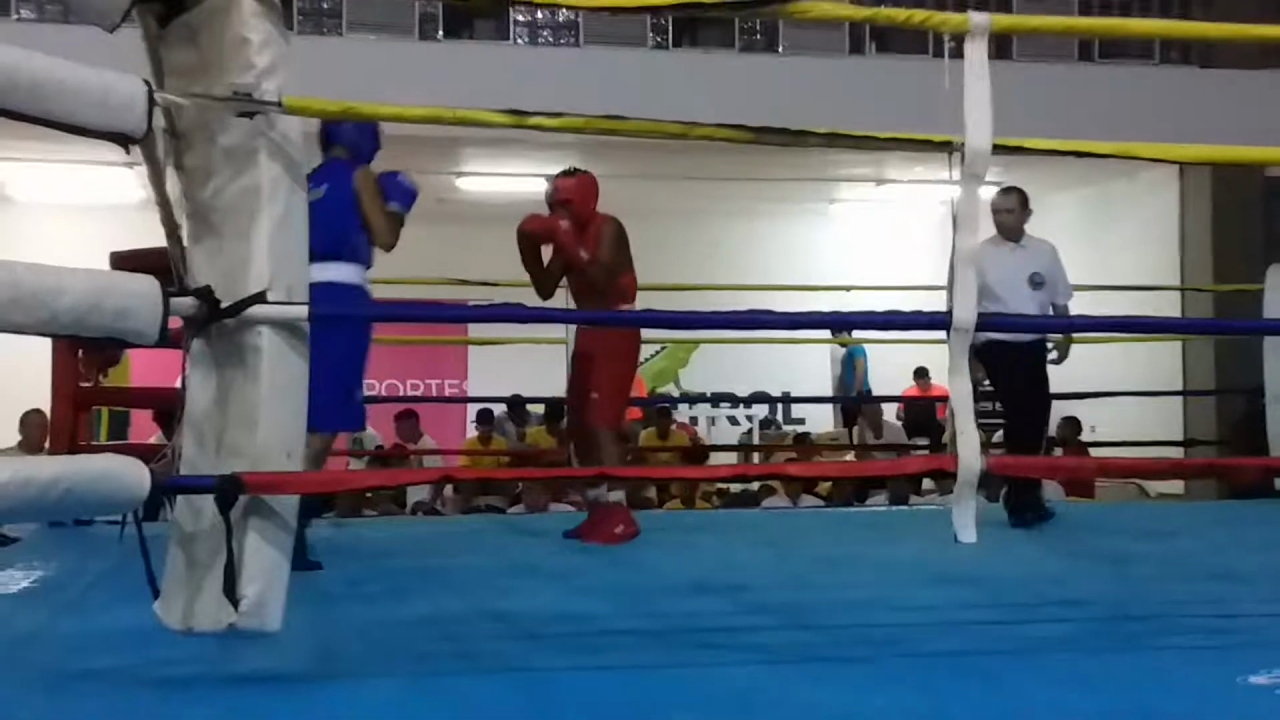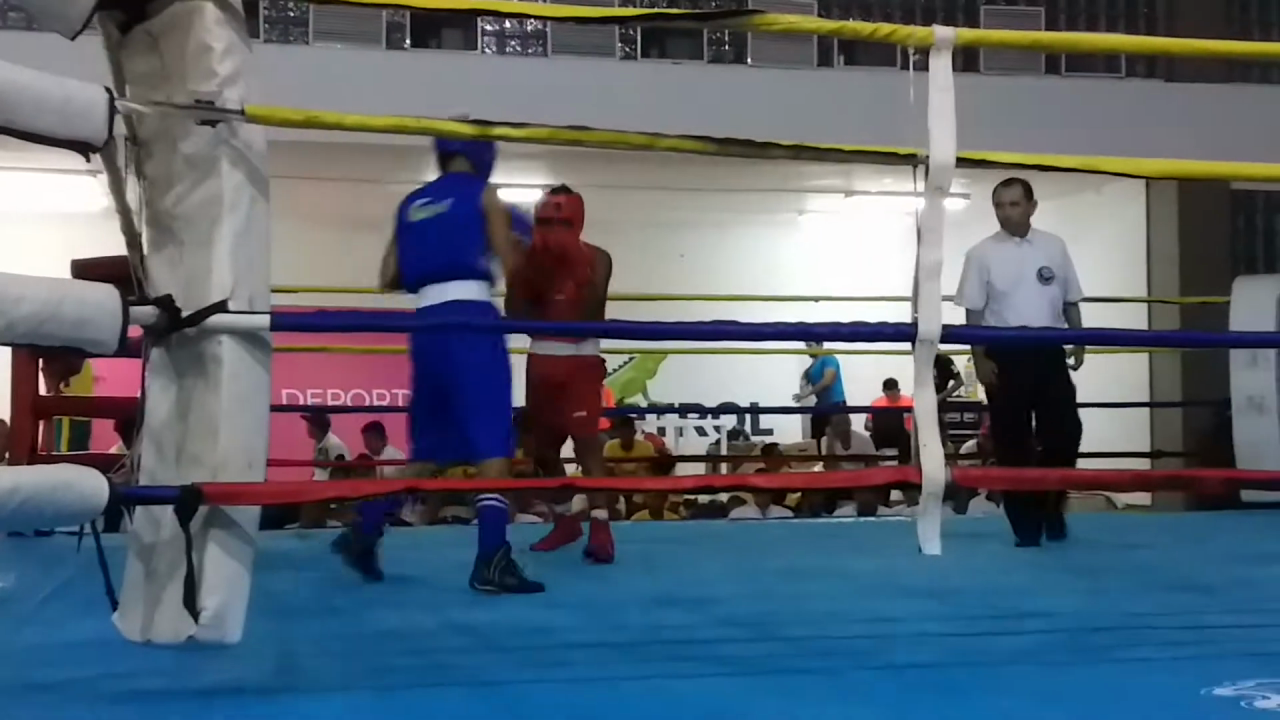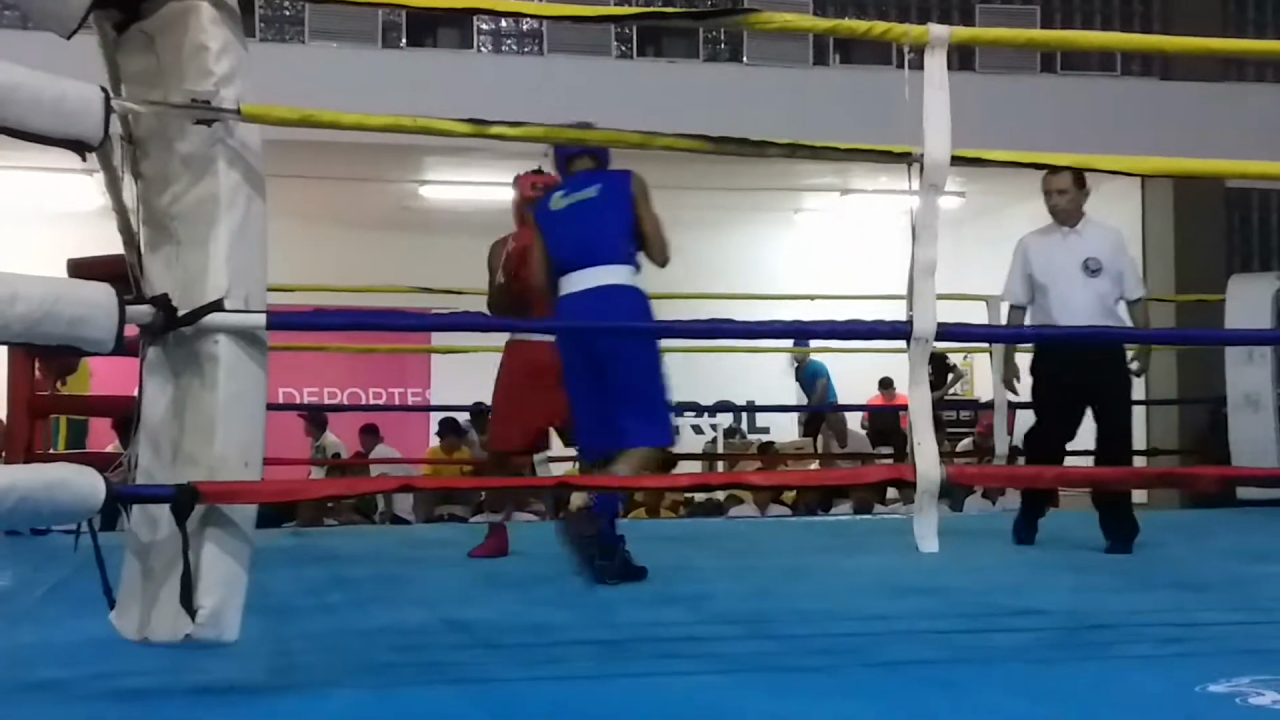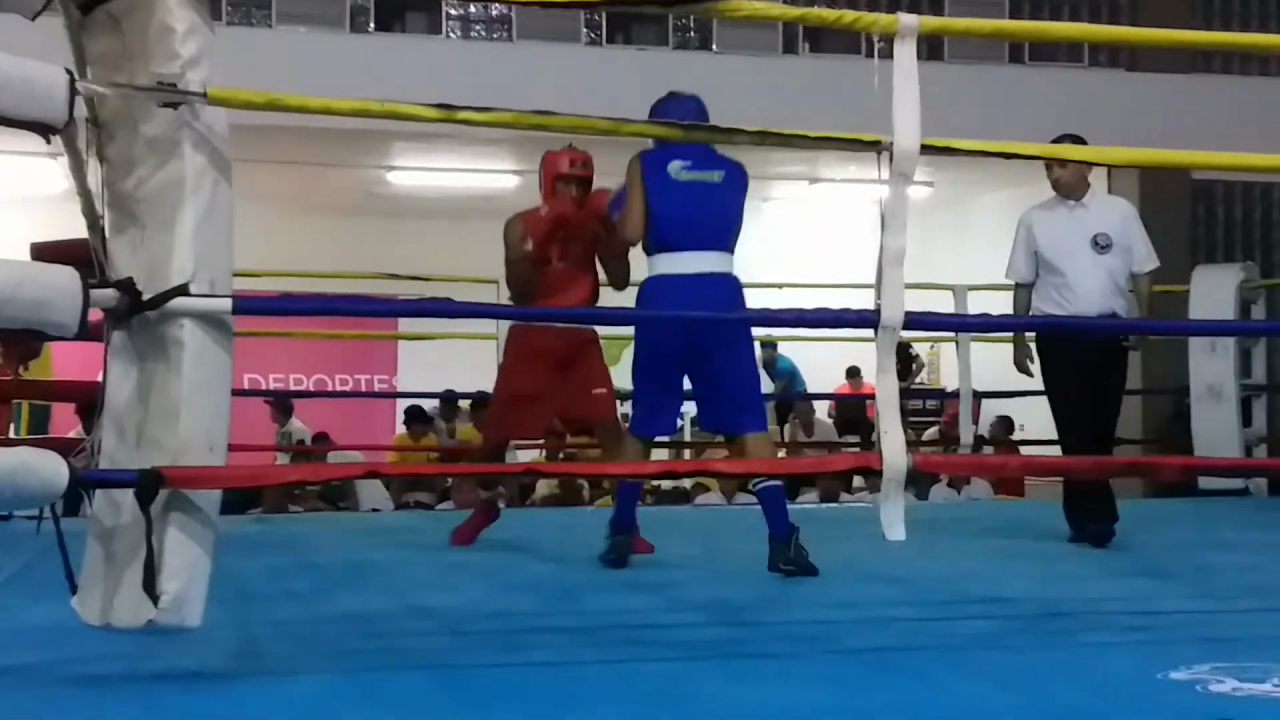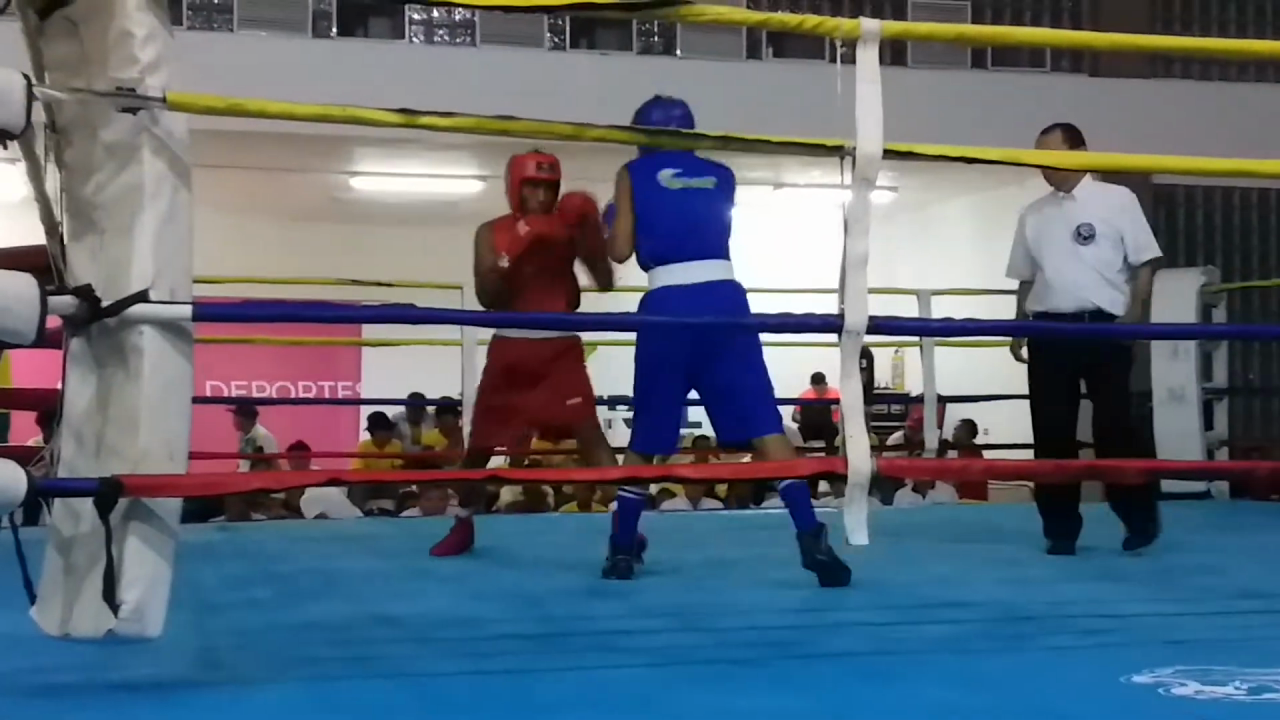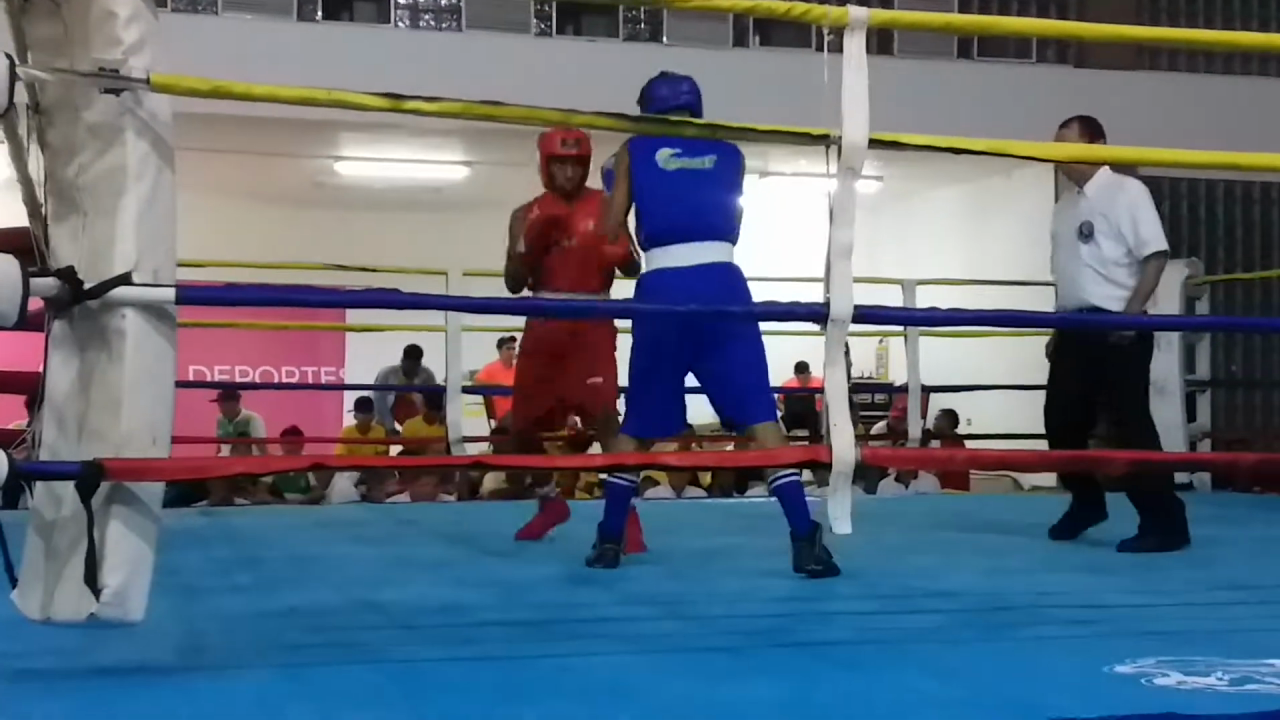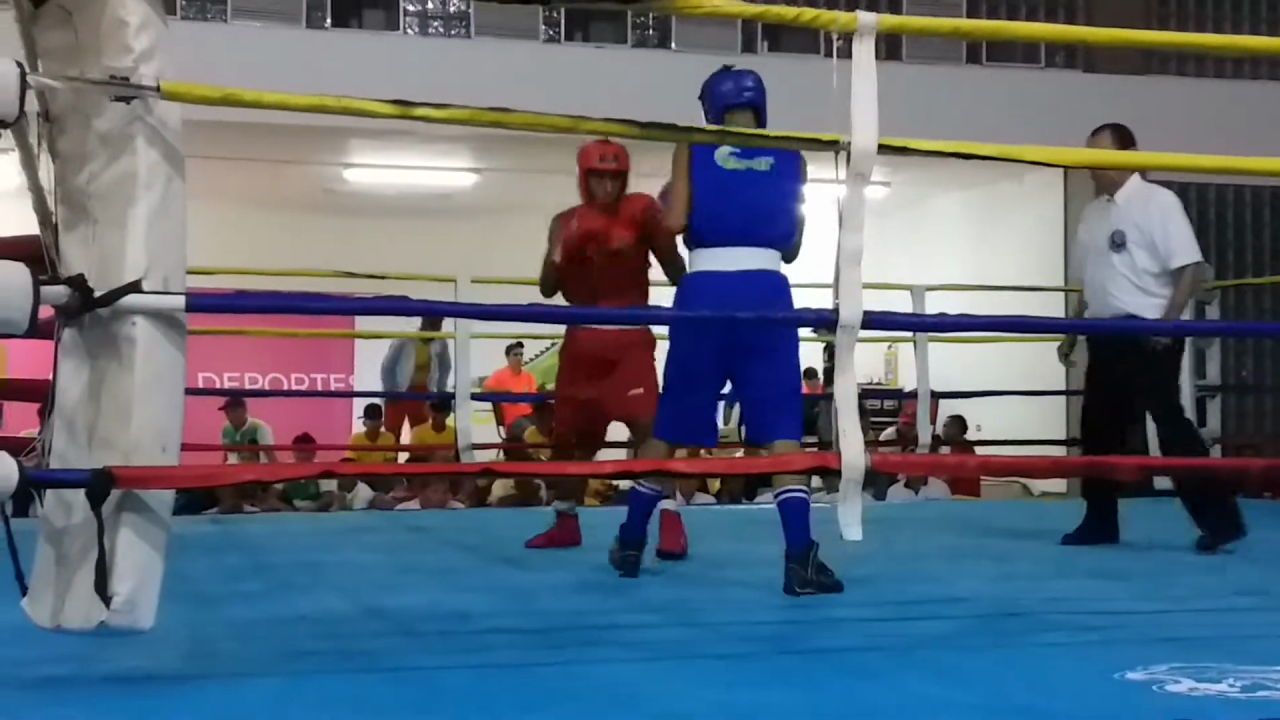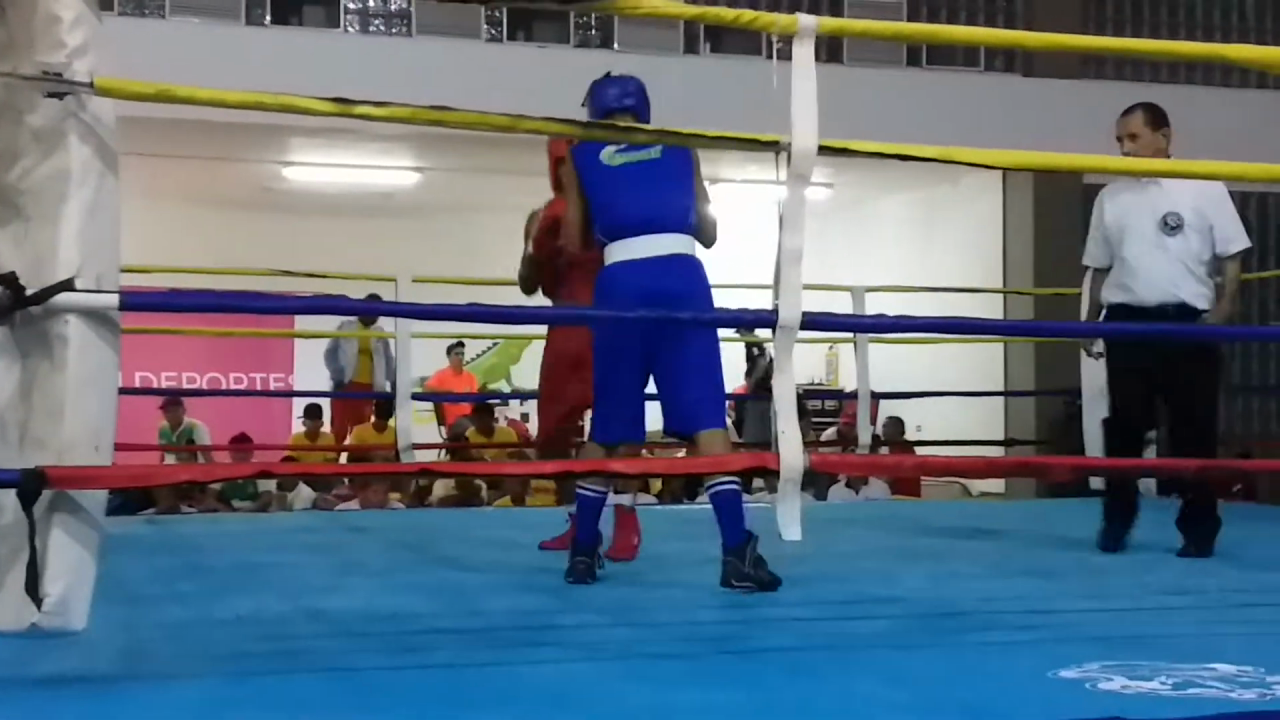
dt=0.5s
person 1, frame 1
left shoulder: (306, 187)
right shoulder: (359, 176)
right elbow: (386, 240)
right wrist: (397, 209)
left hip: (310, 301)
right hip: (344, 300)
left knee: (326, 419)
right knee: (328, 421)
person 1, frame 2
left shoulder: (411, 203)
right shoulder: (482, 195)
left elbow: (388, 278)
right elbow: (510, 264)
right wrist: (515, 244)
left hip: (427, 323)
right hip: (470, 320)
left knee: (430, 450)
right knee: (494, 443)
left ankle: (363, 534)
right ankle: (493, 560)
person 1, frame 3
left shoulder: (545, 206)
right shoulder: (626, 183)
left elbow: (539, 277)
right elbow: (659, 254)
left hip: (571, 312)
right hip: (620, 307)
left knee: (598, 441)
right knee: (649, 431)
left ankle: (608, 551)
right ankle: (593, 521)
person 1, frame 4
left shoulder: (644, 164)
right shoulder: (735, 172)
left elbow: (631, 234)
left wrist: (624, 213)
left hip: (662, 295)
right hip: (719, 294)
left knee: (644, 422)
right knee: (750, 421)
left ankle: (621, 533)
right ankle: (782, 542)
person 1, frame 5
left shoulder: (633, 174)
right shoulder: (722, 177)
left elbow: (621, 251)
left wrist: (619, 223)
left hip: (667, 306)
right hip: (723, 300)
left knee: (647, 437)
right knee: (764, 426)
left ankle: (622, 550)
right ankle: (812, 539)
person 1, frame 6
left shoulder: (634, 151)
right shoulder: (730, 156)
left elbow: (611, 230)
left wrist: (618, 189)
left hip: (662, 289)
right hip: (722, 285)
left knee: (639, 422)
right knee: (759, 415)
left ankle: (608, 540)
right ankle: (805, 538)
person 1, frame 7
left shoulder: (694, 148)
right shoulder: (790, 159)
left elbow: (673, 223)
right elbow: (791, 248)
left hip: (704, 293)
right hip: (765, 292)
left knee: (672, 425)
right knee: (783, 430)
left ankle: (631, 542)
right ankle: (800, 559)
person 1, frame 8
left shoulder: (581, 157)
right shoulder: (680, 149)
left elbow: (573, 244)
right elbow: (708, 233)
left hip: (622, 284)
right hip: (681, 279)
left knee: (608, 426)
right knee: (706, 418)
left ankle: (582, 553)
right ankle: (736, 551)
person 2, frame 1
left shoulder: (1045, 252)
right shoulder: (979, 256)
left elbow: (1059, 301)
left wrist: (1065, 338)
right wrist: (968, 354)
left hip: (1033, 348)
right hip: (997, 349)
left knee: (1034, 423)
right knee: (1021, 419)
left ankle: (1020, 501)
right ankle: (1026, 500)
person 2, frame 2
left shoulder: (1054, 246)
right shoulder: (983, 253)
left elbow: (1070, 301)
right elbow: (974, 311)
left wrist: (1079, 341)
right wrist: (979, 357)
left hip: (1049, 353)
right hip: (1005, 355)
left knee: (1065, 433)
right knee: (1013, 442)
left ankle: (1050, 511)
right ankle: (1026, 525)
person 2, frame 3
left shoulder: (1110, 238)
right shoulder: (1030, 245)
left elbow: (1133, 297)
right elbow: (1018, 306)
left wrist: (1144, 344)
right wrist: (1008, 358)
left hip: (1105, 351)
right hip: (1054, 353)
left knee: (1115, 440)
right knee: (1047, 437)
left ankle: (1119, 530)
right ankle: (1029, 517)
person 2, frame 4
left shoulder: (1120, 212)
right shoulder: (1034, 219)
left elbow: (1141, 273)
right elbow: (1023, 285)
left wrist: (1141, 319)
right wrist: (1019, 340)
left hip: (1110, 333)
right hip: (1059, 333)
left knee: (1100, 429)
right knee: (1076, 426)
left ankle: (1083, 516)
right ankle: (1095, 518)
person 2, frame 5
left shoulder: (1117, 199)
right shoulder: (1033, 215)
left elbow: (1144, 262)
right elbow: (1027, 279)
left wrist: (1134, 315)
left hip: (1105, 327)
right hip: (1051, 331)
left knee: (1114, 424)
right knee: (1052, 432)
left ankle: (1139, 516)
right ankle: (1060, 527)
person 2, frame 6
left shoulder: (1126, 192)
right shoulder: (1064, 207)
left elbow: (1155, 256)
left wrist: (1132, 312)
right wrist: (1056, 331)
left hip: (1116, 327)
right hip: (1076, 329)
left knee: (1130, 423)
right knee: (1063, 419)
left ankle: (1165, 523)
right ankle: (1086, 505)
person 2, frame 7
left shoulder: (1158, 201)
right shoulder: (1090, 213)
left elbow: (1189, 268)
left wrist: (1169, 323)
right wrist: (1072, 332)
left hip: (1149, 335)
right hip: (1106, 338)
left knee: (1170, 423)
right knee: (1098, 429)
left ankle: (1219, 517)
right ankle: (1100, 520)
person 2, frame 8
left shoulder: (1204, 187)
right shoulder: (1111, 197)
left elbow: (1231, 254)
right elbow: (1100, 268)
left wrist: (1224, 308)
right wrist: (1091, 323)
left hip: (1189, 321)
right hip: (1130, 322)
left knee: (1194, 428)
right knee: (1126, 423)
left ankle: (1197, 528)
right ankle: (1117, 519)
person 3, frame 1
left shoulder: (608, 229)
right shoulder: (566, 237)
left elbow: (603, 281)
right elbow: (545, 290)
left wrist: (572, 246)
right wrist: (530, 250)
left hip: (616, 332)
right hip: (589, 332)
left knee: (600, 421)
right knee: (577, 425)
left ankle: (619, 516)
right ankle: (599, 508)
person 3, frame 2
left shoulder: (595, 258)
right shoulder: (531, 258)
left elbow: (594, 315)
right elbow: (513, 314)
left wrist: (579, 270)
right wrist: (523, 272)
left hip: (581, 361)
right hip: (541, 362)
left knee: (586, 438)
right knee: (543, 451)
left ankle: (600, 528)
right ankle: (565, 523)
person 3, frame 3
right shoulder: (504, 249)
right elbow: (498, 309)
right wrist: (509, 269)
right hip: (524, 351)
right knee: (501, 444)
right ankle: (496, 531)
person 3, frame 4
left shoulder: (593, 221)
right shoulder: (521, 224)
left elbow: (620, 280)
right elbow: (518, 287)
left wrist: (611, 231)
right wrist: (539, 237)
left hip: (579, 337)
right hip: (531, 338)
left knee: (608, 425)
right knee: (498, 431)
right ankle: (486, 506)
person 3, frame 5
left shoulder: (571, 226)
right shoulder: (492, 233)
left elbow: (606, 282)
right elbow: (487, 297)
left wrist: (592, 230)
right wrist: (514, 253)
left hip: (560, 347)
right hip: (510, 349)
left knee: (587, 429)
right knee: (479, 446)
right ankle: (462, 528)
person 3, frame 6
left shoulder: (603, 207)
right shoulder: (526, 215)
left elbow: (633, 270)
right elbow: (513, 284)
left wrist: (622, 258)
right wrist: (529, 238)
left hip: (591, 324)
right hip: (543, 325)
left knee: (603, 414)
right knee: (523, 426)
left ankle: (626, 517)
right ankle: (551, 501)
person 3, frame 7
left shoulder: (642, 211)
right shoulder: (564, 223)
left elbow: (677, 275)
right elbow: (547, 288)
left wrist: (659, 235)
right wrist: (565, 248)
left hip: (630, 336)
right hip: (583, 337)
left knee: (646, 422)
right knee: (564, 436)
left ankle: (670, 523)
right ankle: (566, 522)
person 3, frame 8
right shoulder: (543, 218)
right elbow: (528, 286)
right wrist: (537, 245)
right hip: (564, 334)
right knee: (551, 437)
left ankle: (626, 524)
right ankle: (581, 523)
